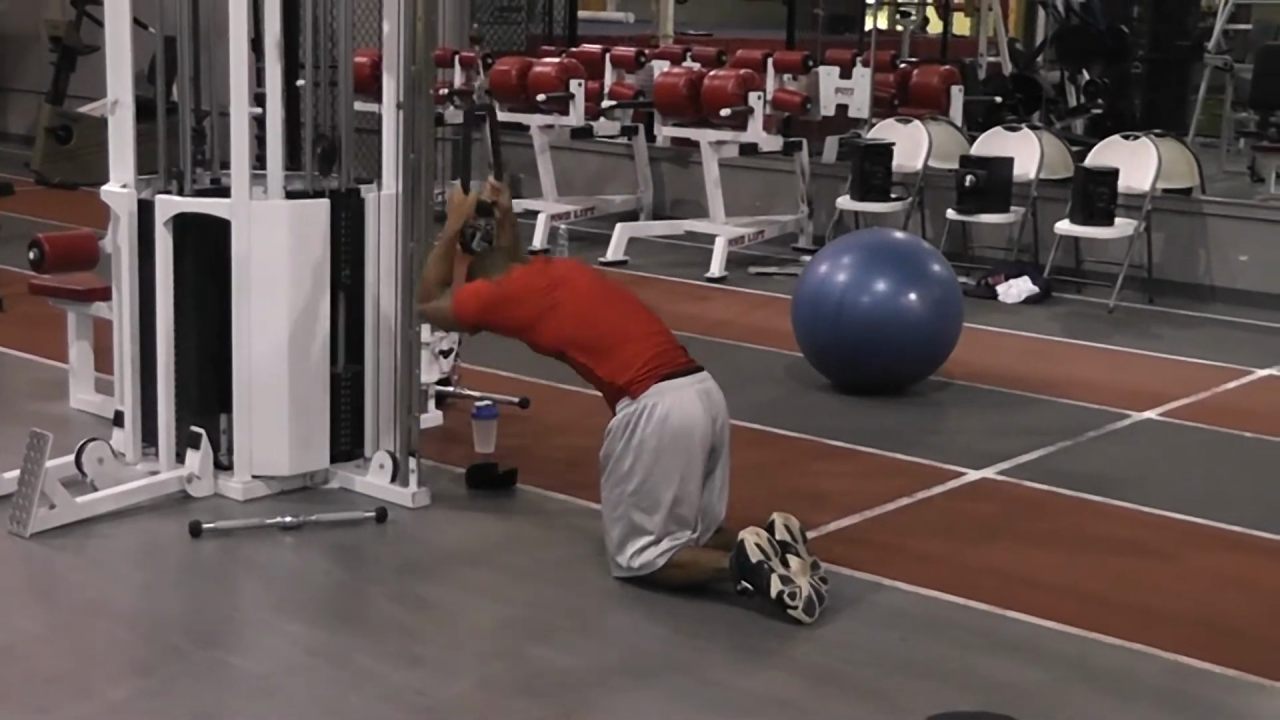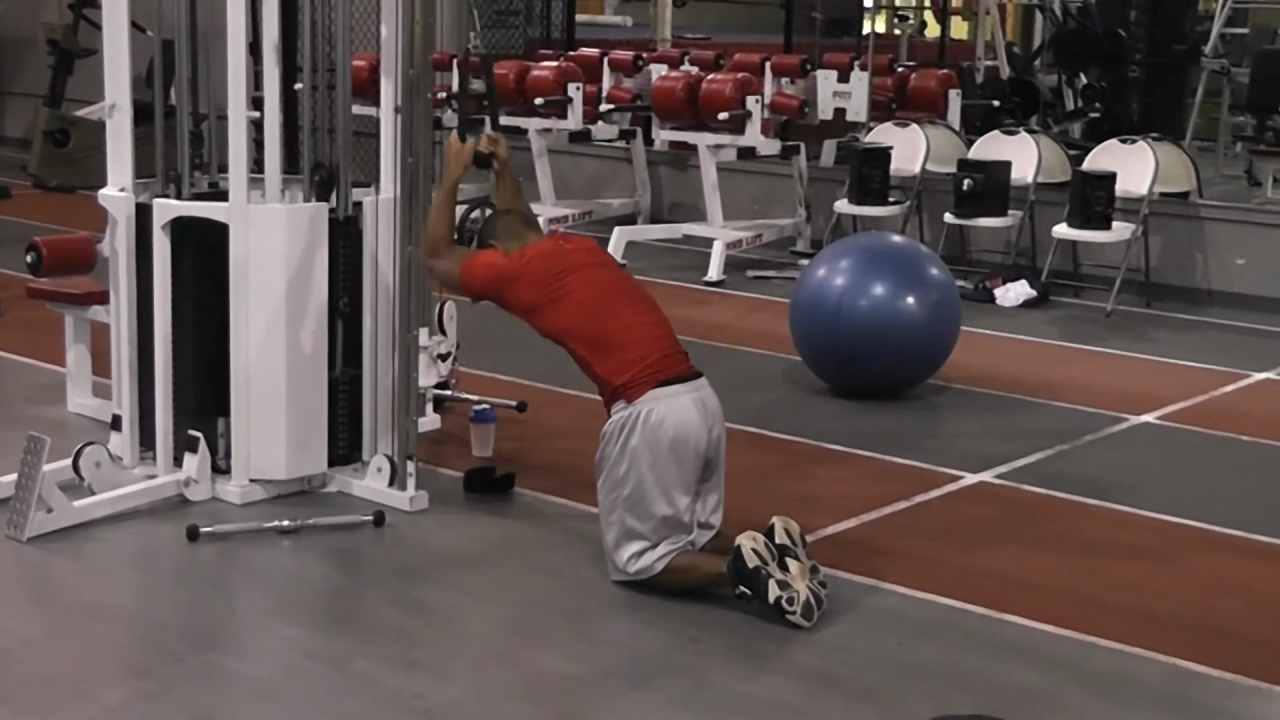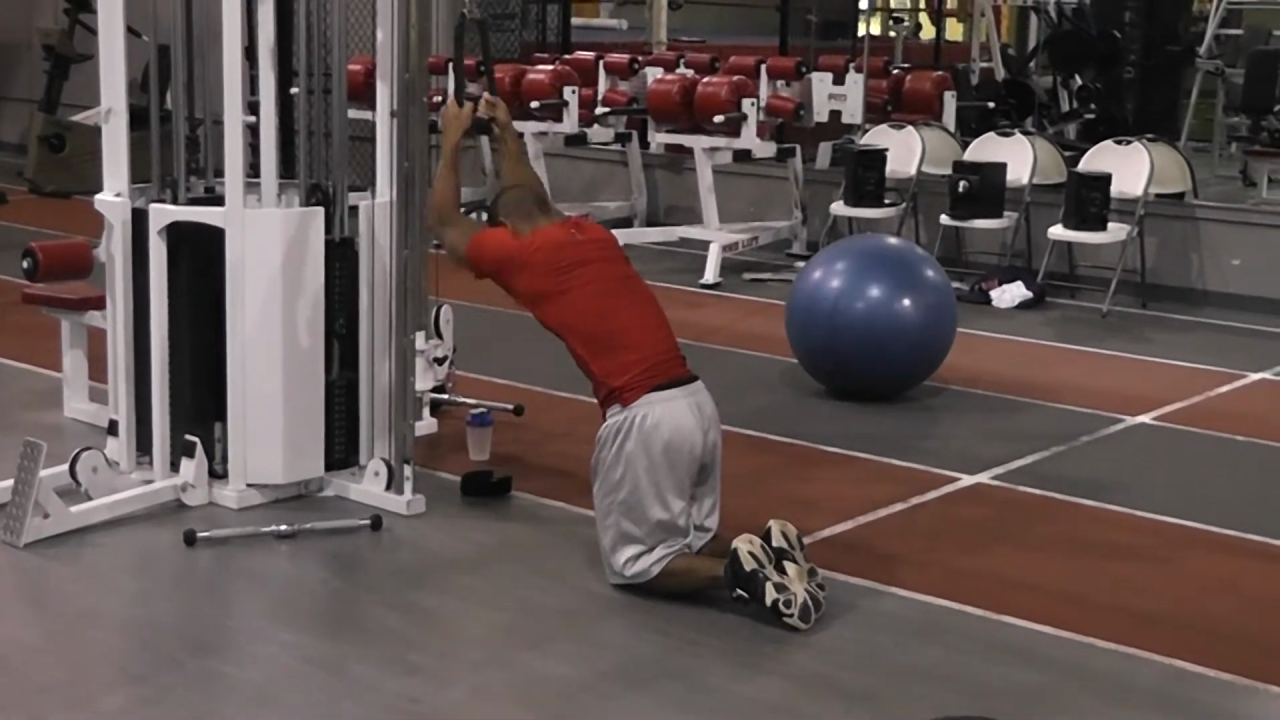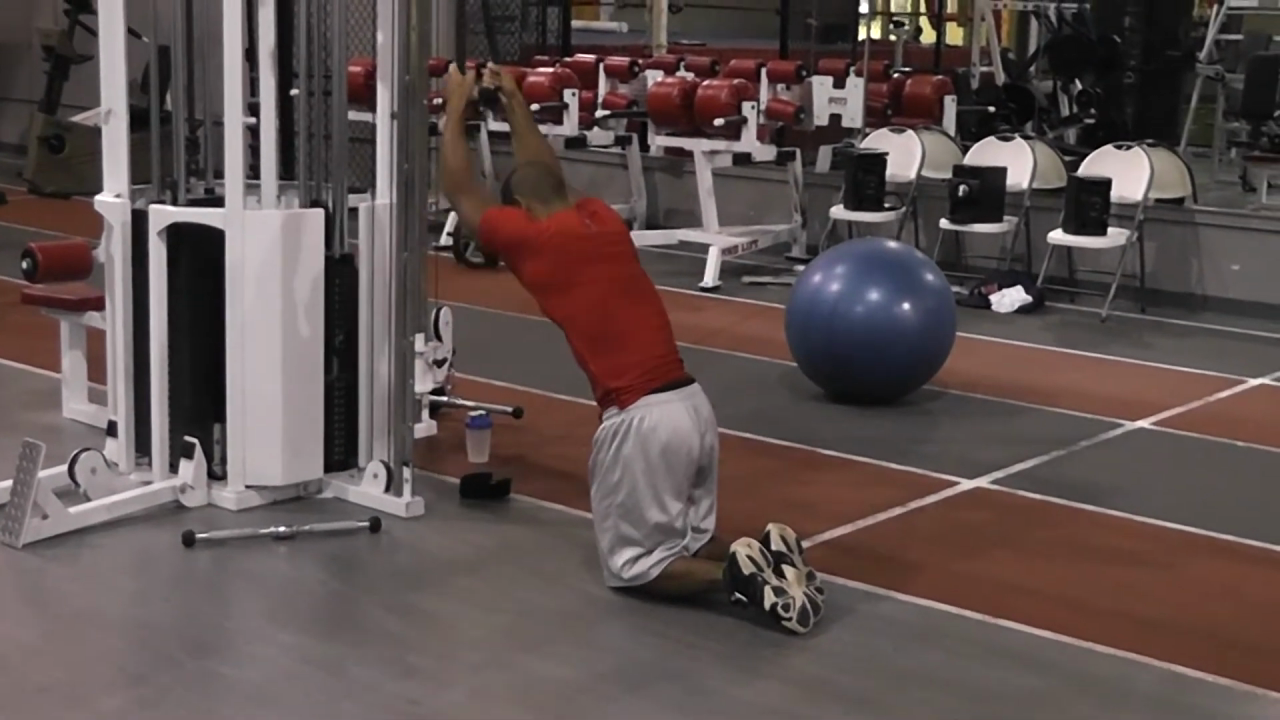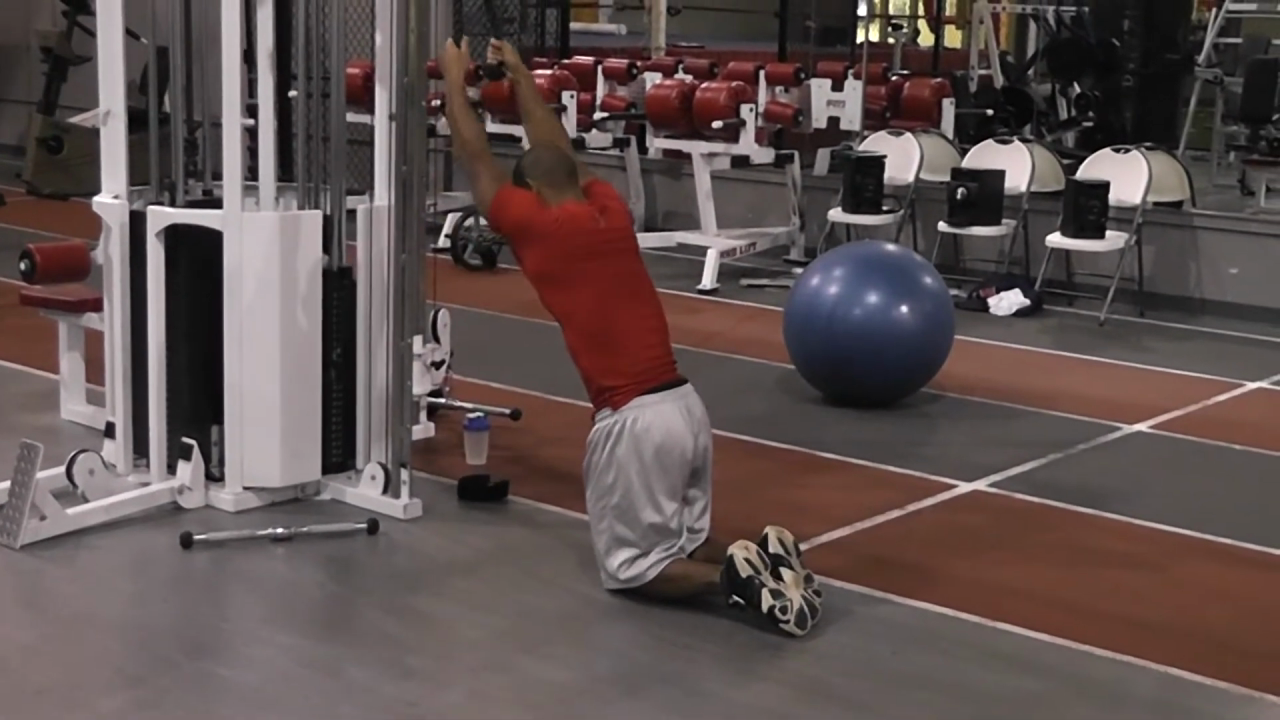
dt=0.3s
person 1, frame 1
left shoulder: (505, 292)
right shoulder: (561, 270)
left elbow: (429, 306)
left wrist: (453, 227)
right wrist: (505, 219)
left hip: (656, 409)
right hip: (704, 391)
left knee: (637, 558)
right knee: (691, 533)
left ankle: (742, 562)
right ankle: (769, 540)
person 1, frame 2
left shoulder: (514, 268)
right shoulder: (580, 246)
left elbow: (438, 257)
left wrist: (452, 176)
right wrist: (503, 171)
left hip: (649, 414)
right hip: (700, 398)
left knee: (635, 561)
right knee: (694, 537)
left ankle: (739, 567)
right ankle: (769, 545)
person 1, frame 3
left shoulder: (521, 253)
right shoulder: (590, 234)
left elbow: (444, 224)
right elbow: (530, 202)
left wrist: (452, 142)
right wrist: (505, 137)
left hip: (644, 419)
right hip: (696, 402)
left knee: (632, 563)
right knee: (689, 539)
left ankle: (736, 572)
right ankle: (762, 549)
person 1, frame 4
left shoulder: (534, 239)
right shoulder: (603, 220)
left elbow: (460, 189)
right elbow: (547, 174)
left wrist: (456, 107)
right wrist: (514, 103)
left hip: (640, 420)
right hip: (692, 405)
left knee: (632, 565)
right knee: (687, 542)
left ankle: (737, 574)
right ankle: (763, 552)
person 1, frame 5
left shoulder: (541, 227)
right shoulder: (611, 210)
left elbow: (474, 157)
right elbow: (560, 153)
left wrist: (455, 80)
right wrist: (520, 78)
left hip: (633, 422)
right hip: (684, 405)
left knee: (628, 567)
right knee: (683, 543)
left ankle: (733, 577)
right ankle: (759, 555)
